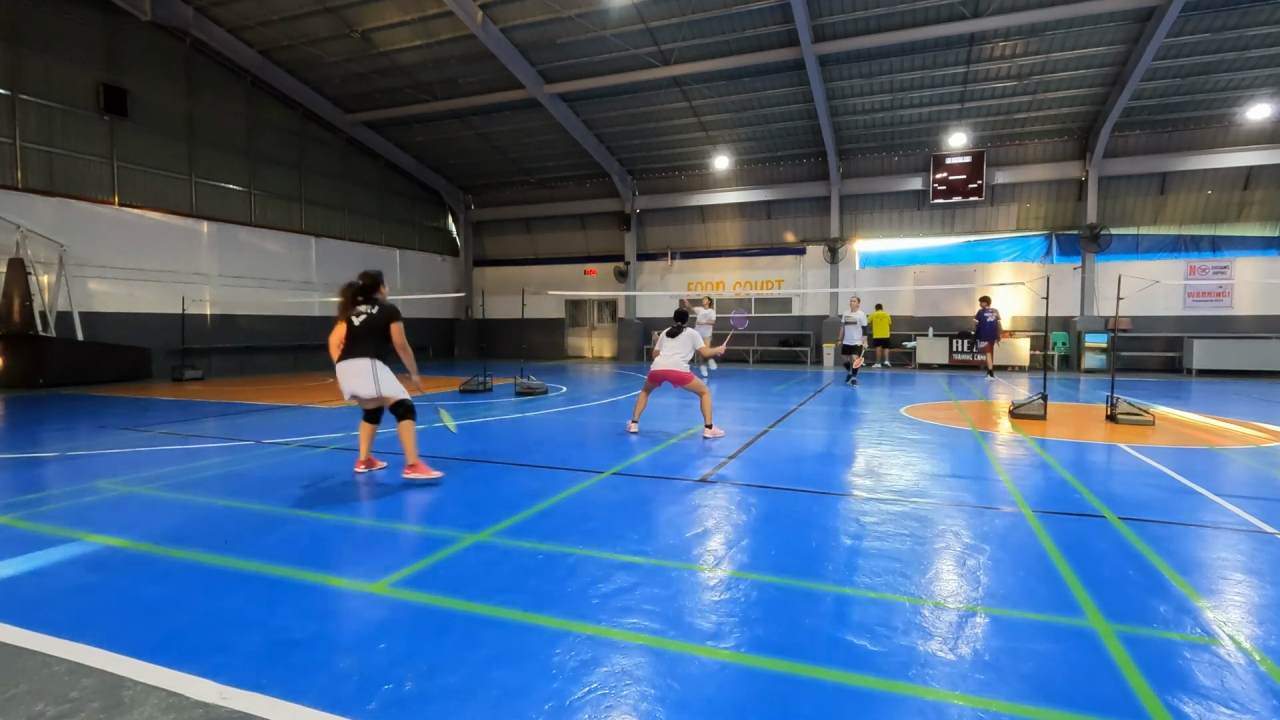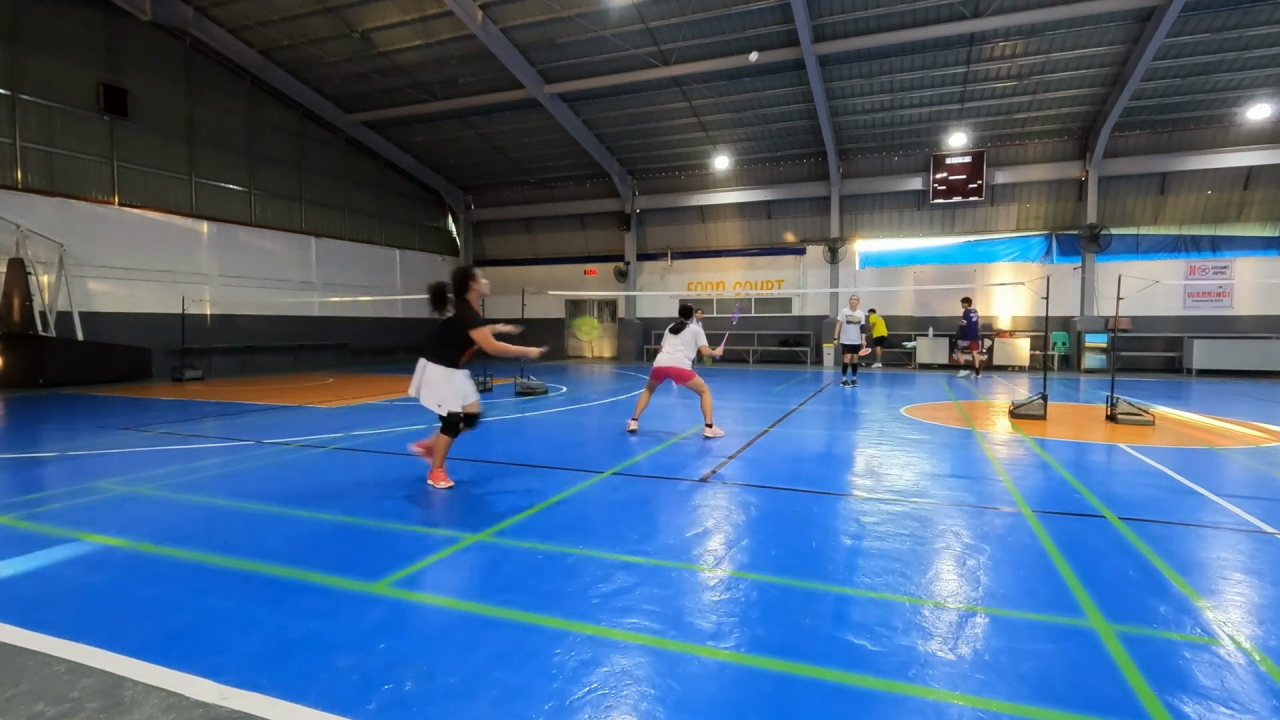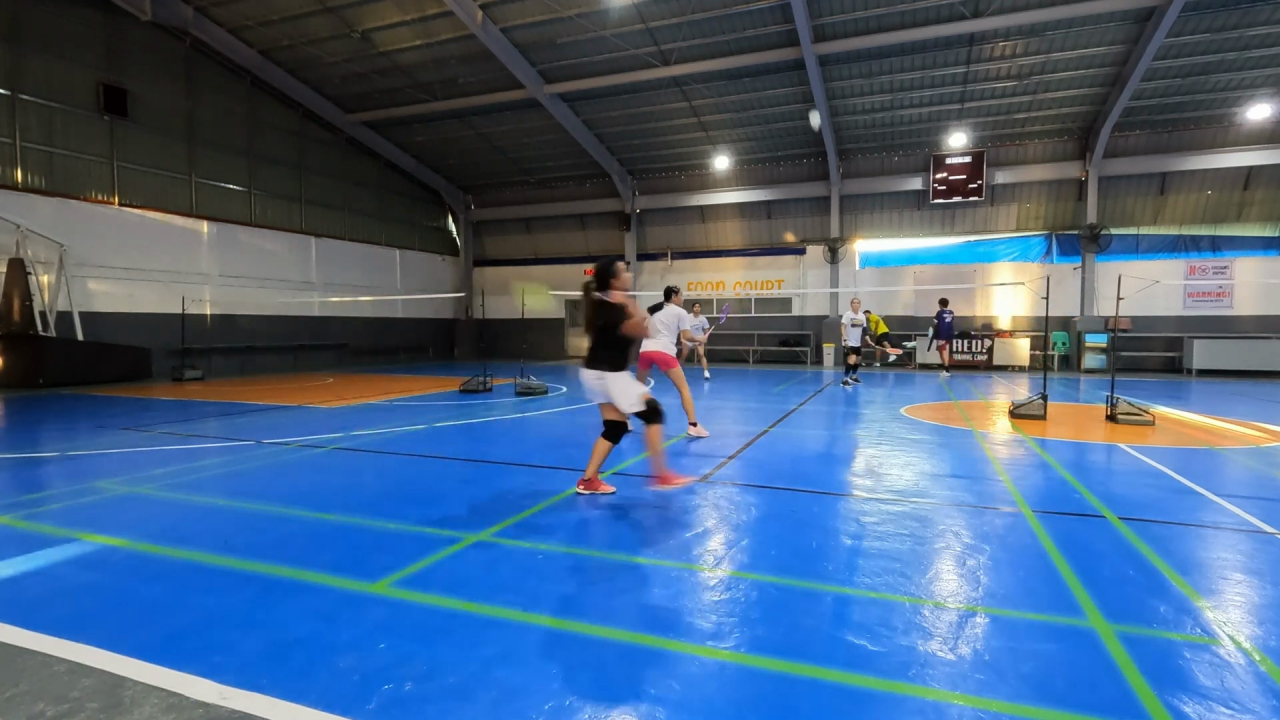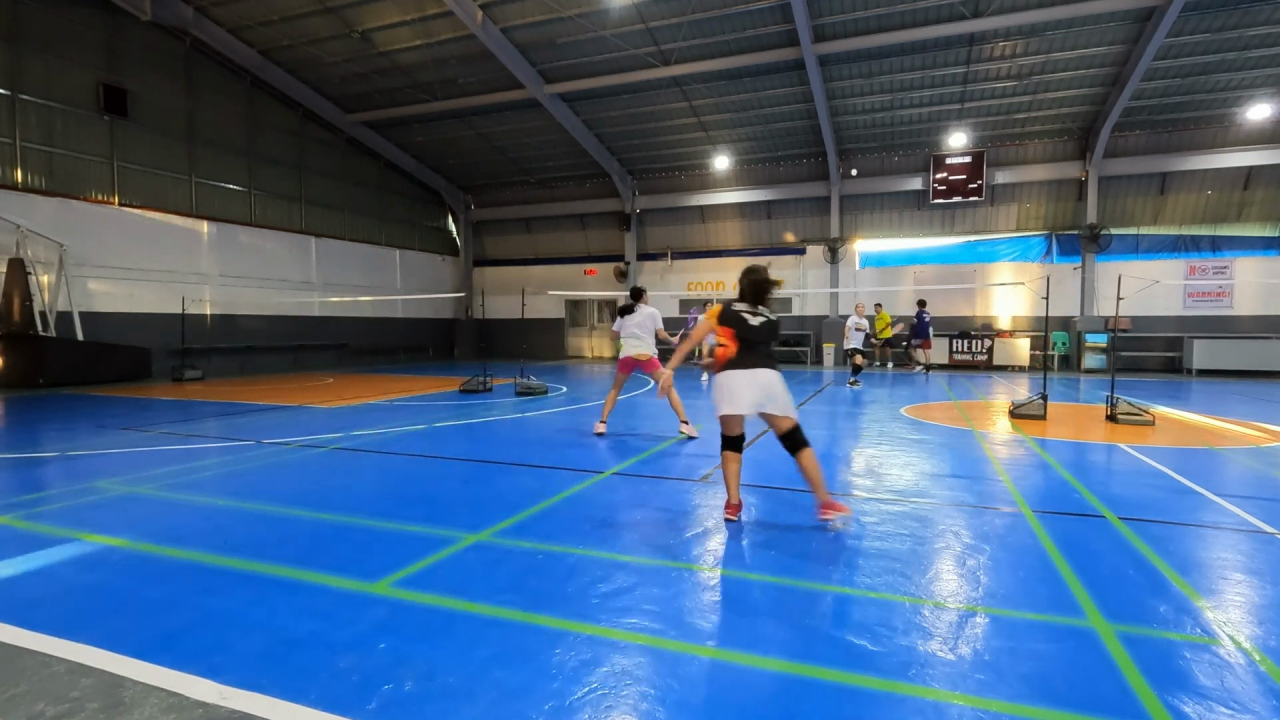
dt=0.5s
person 1, frame 1
left shoulder: (350, 310)
right shoulder: (389, 310)
left elbow: (334, 341)
right elbow: (401, 345)
left wrist: (341, 367)
right wrist: (415, 374)
left hip: (347, 367)
right hip: (368, 365)
left knee: (372, 411)
right knee: (405, 410)
left ankle: (364, 460)
right ankle: (413, 465)
person 1, frame 2
left shoulder: (469, 308)
right shoulder: (466, 314)
right elbow: (492, 347)
left wrist: (501, 328)
right wrist: (528, 352)
left hip: (454, 370)
right hip: (437, 369)
left knee: (472, 417)
right knee: (454, 423)
left ankle: (427, 446)
right ankle: (435, 471)
person 1, frame 3
left shoulder: (607, 303)
right shoulder: (610, 310)
right elbow: (642, 332)
right wrist: (629, 306)
left hip: (605, 372)
right hip: (604, 375)
left knee: (614, 429)
right knee: (653, 412)
left ankle: (588, 480)
right ankle: (661, 475)
person 1, frame 4
left shoulder: (723, 310)
right shoulder: (771, 319)
left elbow: (692, 339)
left wrist: (669, 369)
left hip: (731, 379)
right hip: (766, 377)
left knee: (732, 442)
right knee: (795, 441)
left ankle: (732, 503)
right ankle: (827, 503)
